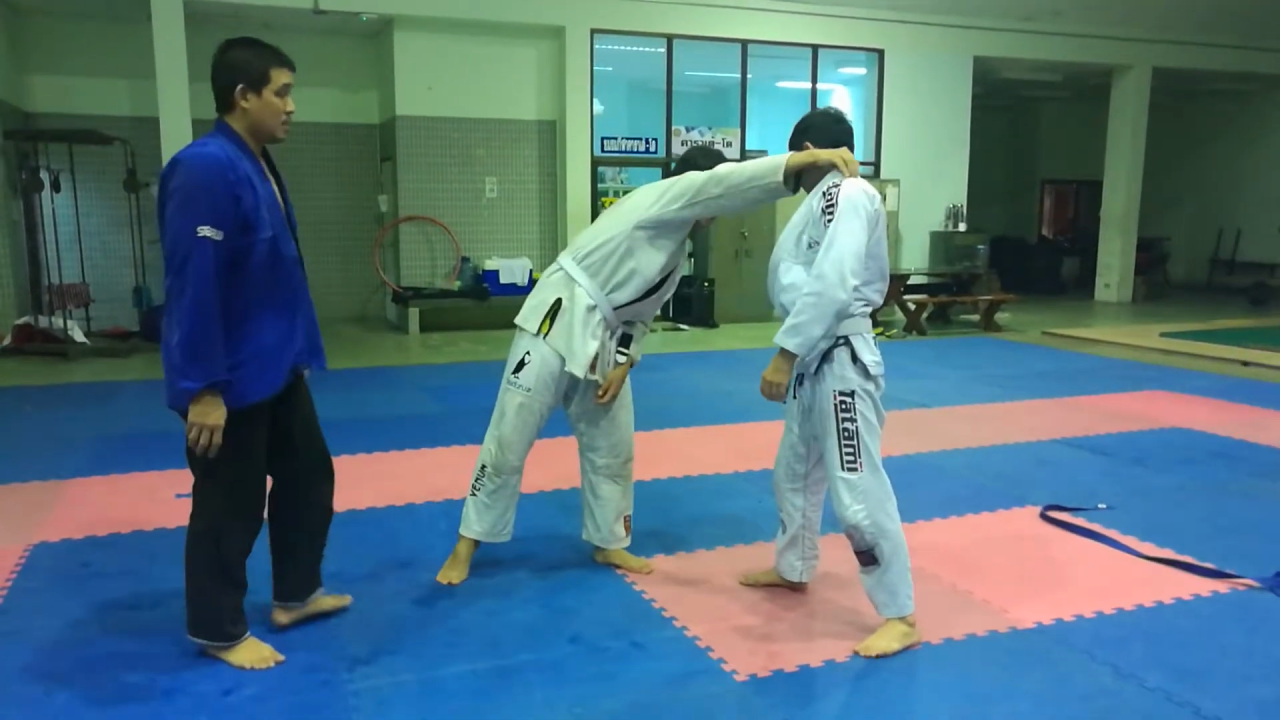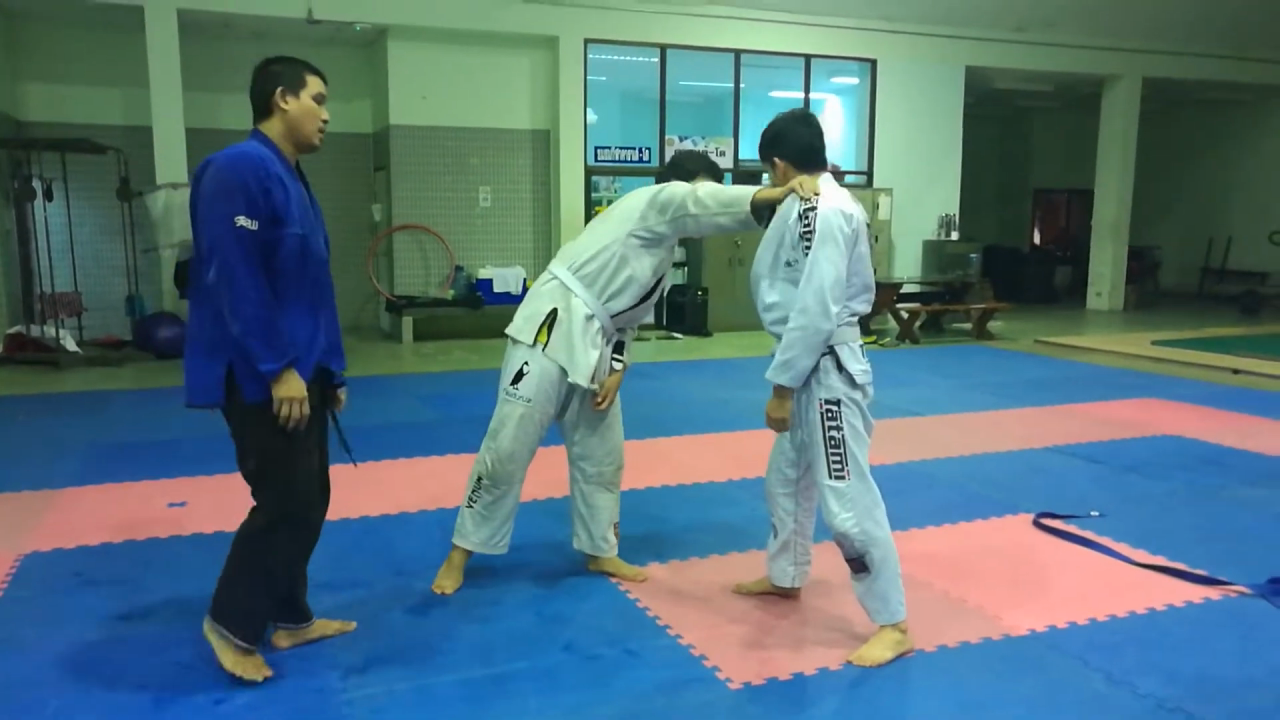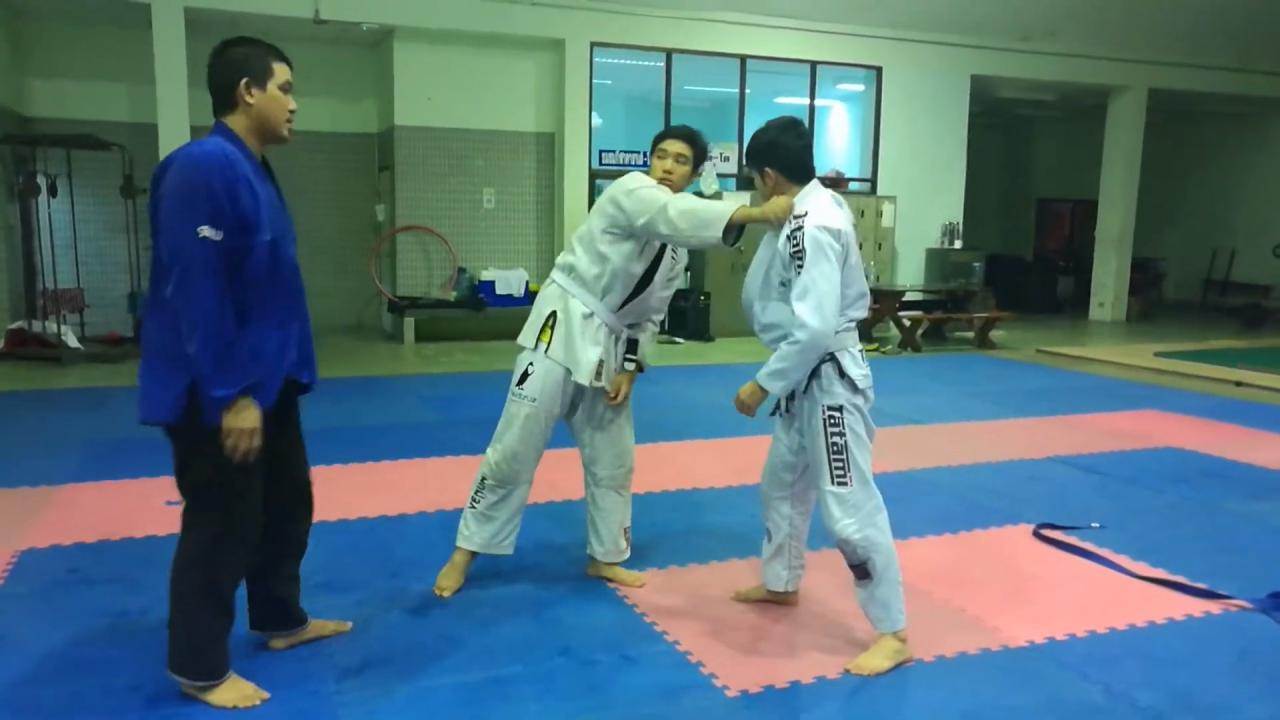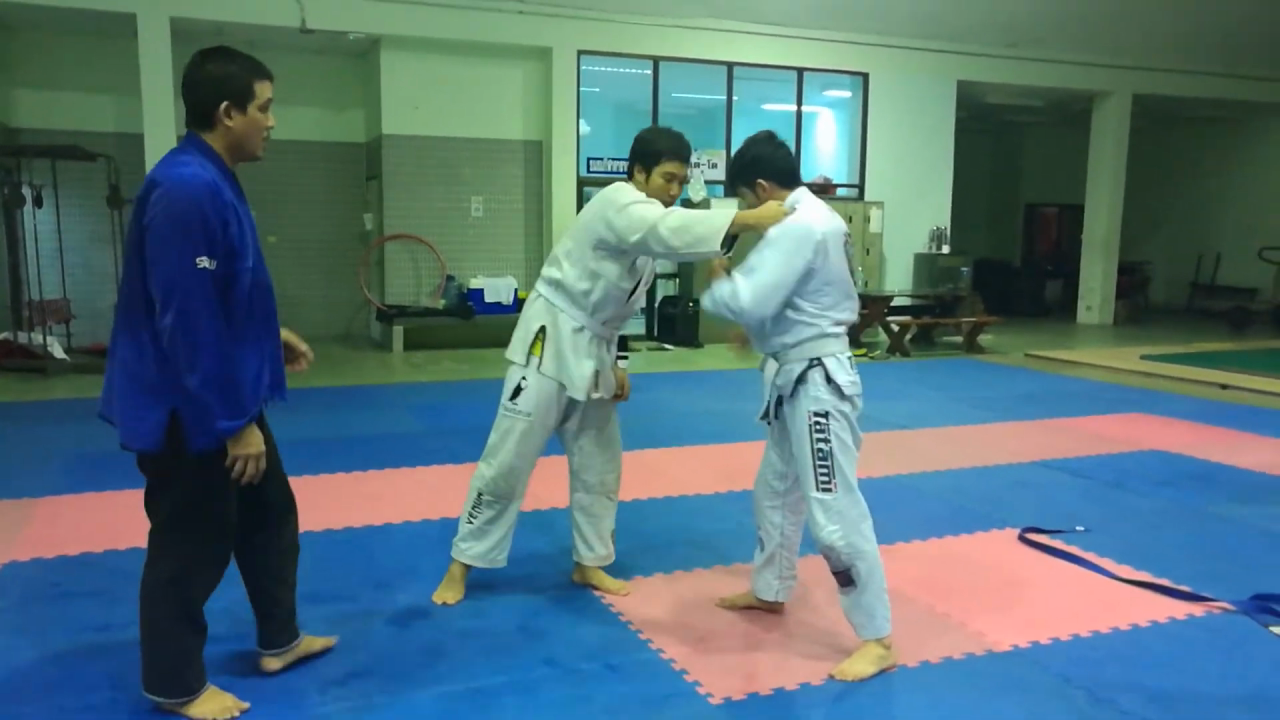
dt=0.7s
person 1, frame 1
left shoulder: (258, 164)
right shoulder: (205, 170)
right elbow: (193, 286)
left wrist: (293, 353)
right wrist: (204, 389)
left hip: (276, 363)
right hip: (230, 375)
left knee: (307, 476)
right knee: (229, 502)
left ankle: (296, 593)
right ankle: (218, 630)
person 1, frame 2
left shoulder: (290, 178)
right shoulder: (240, 169)
right elbow: (236, 280)
left wrist: (324, 370)
right wrist: (278, 367)
left hip: (298, 368)
right hip: (260, 375)
left knee: (307, 499)
right knee: (288, 502)
left ankle: (288, 617)
right ankle: (233, 623)
person 1, frame 3
left shoulder: (252, 170)
right shoulder: (203, 169)
right elbow: (196, 291)
right wrist: (230, 394)
left hip: (265, 379)
right hip: (217, 389)
left knee: (287, 505)
right knee: (221, 526)
left ankle: (281, 619)
right ankle: (199, 668)
person 1, frame 4
left shoulder: (210, 181)
right shoulder: (186, 192)
right elbow: (189, 320)
left wrist: (267, 336)
right wrist: (234, 422)
left hip: (222, 393)
right hip: (188, 407)
left knee: (270, 512)
right knee: (191, 545)
left ankle: (279, 638)
person 2, frame 1
left shoulder: (848, 194)
right shoulder: (833, 197)
left elbow: (830, 287)
left wrist: (783, 355)
right wrist: (797, 355)
left hip: (842, 359)
right hip: (818, 358)
left knee: (858, 490)
right knee: (795, 470)
left ankle: (900, 616)
right ankle: (793, 568)
person 2, frame 2
left shoulder: (824, 212)
right shoulder: (814, 205)
left elbow: (815, 313)
left wrist: (781, 387)
left hip: (828, 369)
right hip: (809, 367)
left knee: (846, 499)
right knee: (787, 478)
left ankle: (893, 624)
right ankle: (785, 576)
person 2, frame 3
left shoulder: (813, 229)
right shoulder: (815, 203)
left elbow: (814, 329)
left wrist: (762, 385)
left hip: (830, 378)
right hip: (805, 379)
left knee: (849, 507)
right knee: (782, 482)
left ankle: (893, 634)
right ankle: (780, 582)
person 2, frame 4
left shoulder: (798, 228)
right shoulder: (806, 219)
left elbow: (751, 301)
left wrist: (717, 285)
left hip: (817, 381)
right hip: (794, 380)
left knee: (835, 512)
right knee: (776, 491)
left ankle: (877, 639)
right ankle: (770, 590)
person 3, frame 1
left shoulder: (675, 247)
right shoulder: (661, 197)
right elbow: (725, 184)
left wrist: (622, 365)
right wrist: (812, 159)
left hip: (601, 341)
right hip: (558, 323)
left knee: (611, 447)
right knee: (510, 440)
left ankle: (608, 544)
right ankle: (466, 546)
person 3, frame 2
left shoulder: (661, 250)
right shoulder: (652, 202)
right elbow: (701, 204)
left wrist: (616, 370)
right wrist: (780, 192)
left hip: (592, 347)
right hip: (551, 331)
left knee: (601, 456)
right knee: (507, 451)
left ankle: (600, 552)
right ankle: (460, 555)
person 3, frame 3
left shoulder: (677, 249)
right shoulder: (632, 190)
left elbow: (650, 315)
right elbow: (673, 214)
left wrist: (630, 370)
right wrist: (751, 213)
left hip: (609, 348)
right hip: (562, 332)
left knee: (613, 460)
right knee: (515, 450)
left ankle: (603, 556)
right ankle: (465, 554)
person 3, frame 4
left shoulder: (644, 224)
right shoulder: (617, 202)
right elbow: (666, 231)
left wrist: (616, 363)
right wrist: (748, 219)
left hip: (592, 353)
right hip: (551, 343)
left knee: (599, 467)
right knee: (508, 463)
left ankle: (588, 563)
right ankle: (462, 565)
